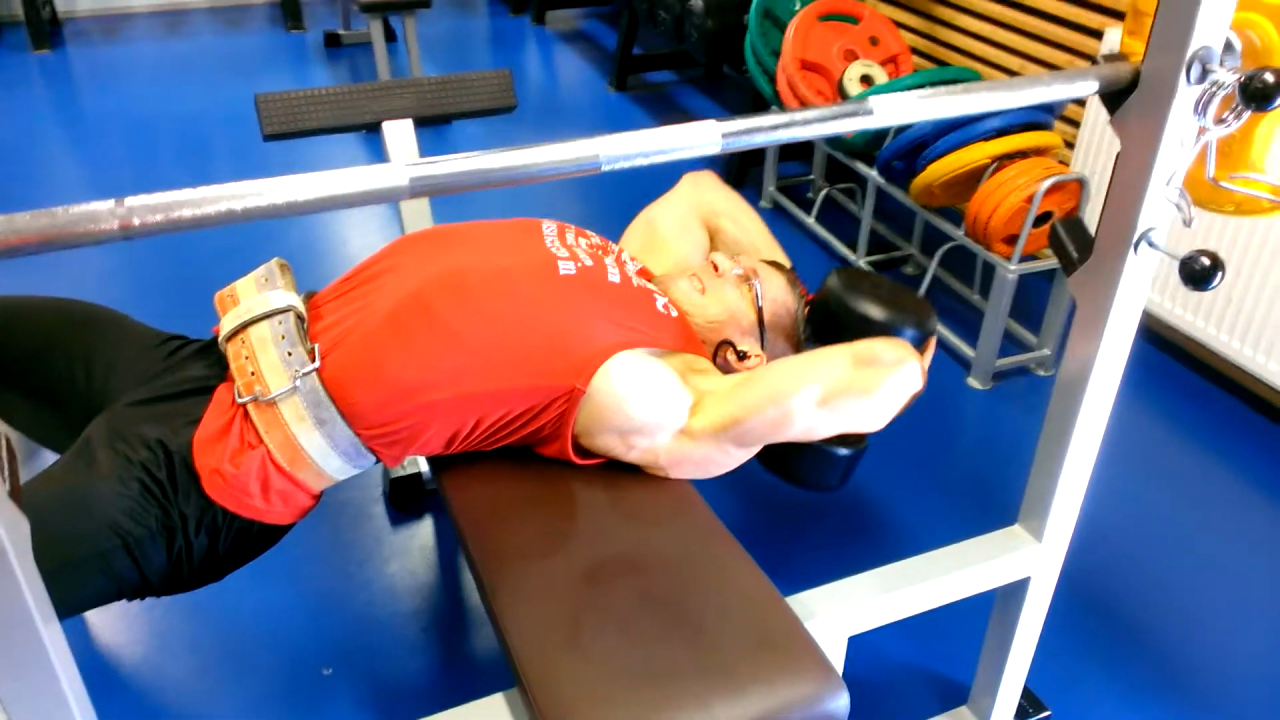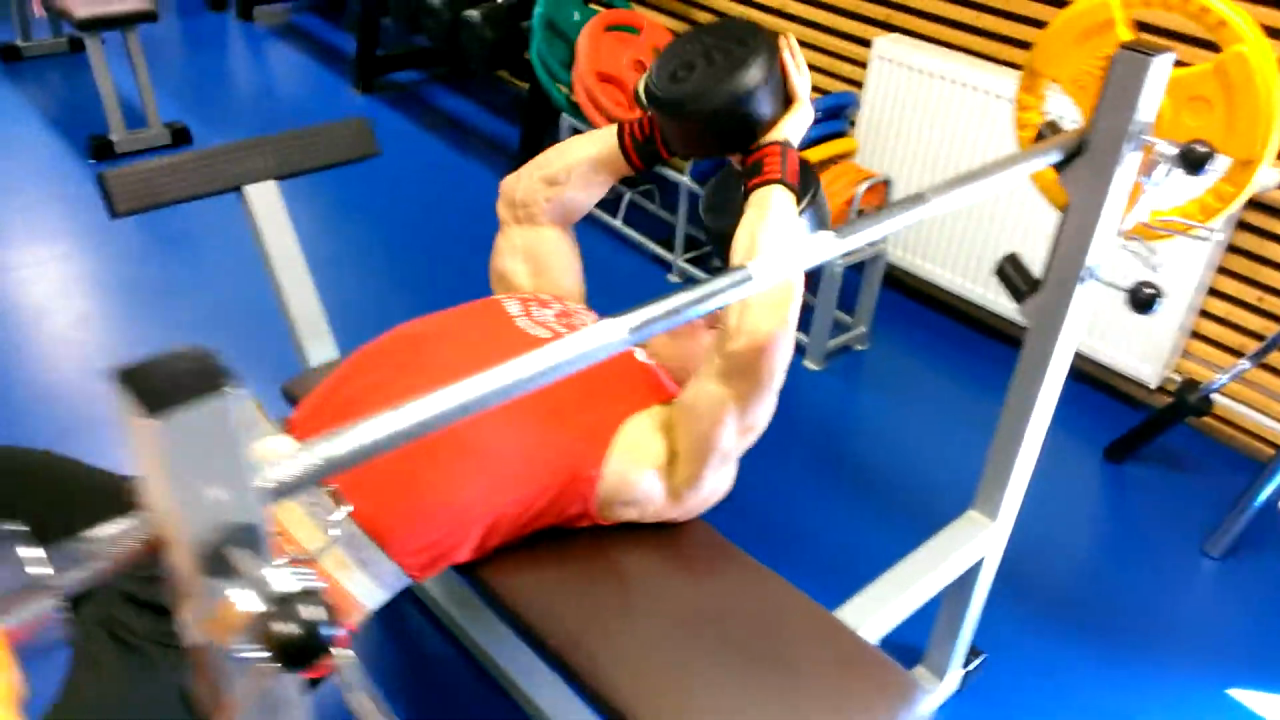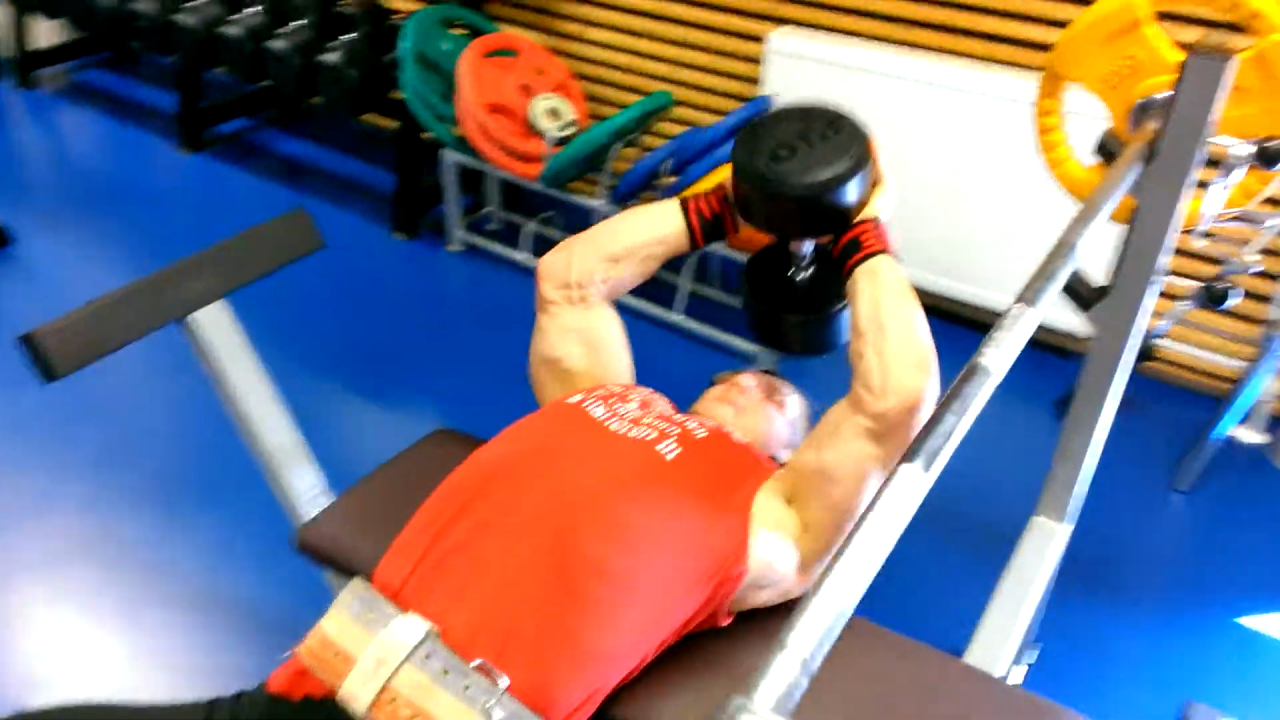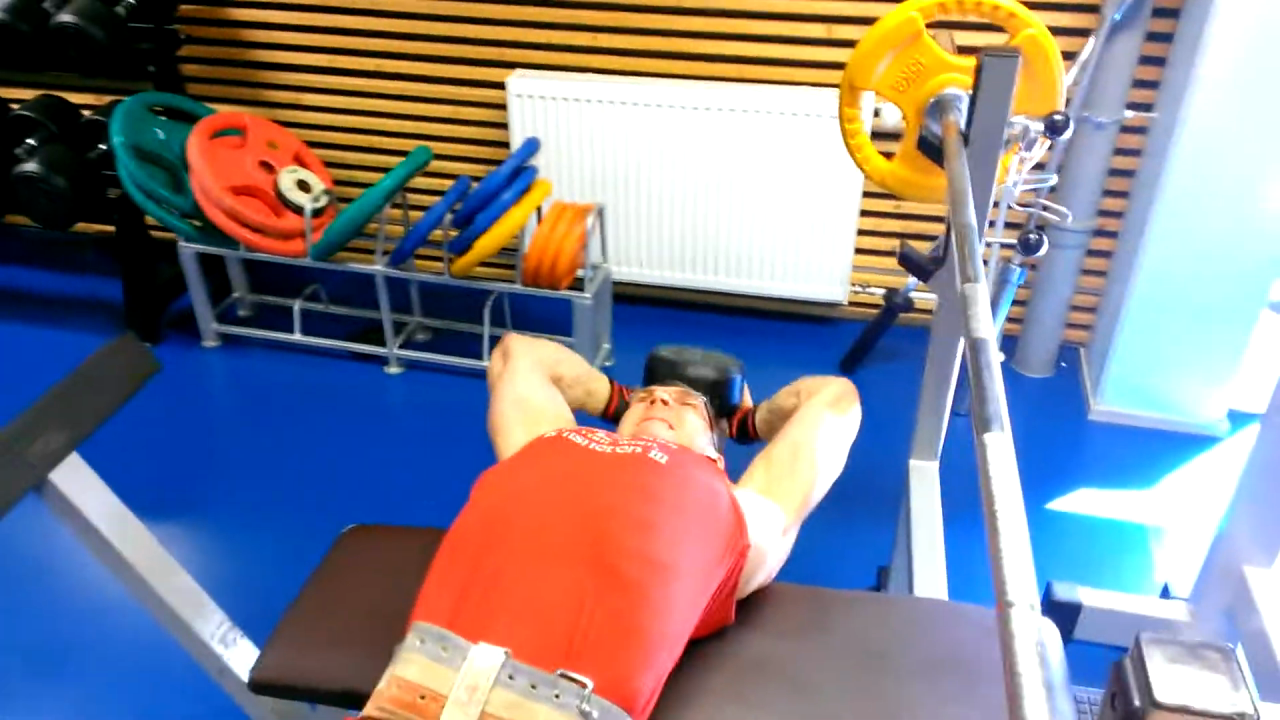
dt=1s
person 1, frame 1
left shoulder: (656, 398)
right shoulder: (649, 278)
left elbow: (883, 374)
right elbow: (701, 190)
left wrist: (847, 344)
right wrist: (803, 294)
person 1, frame 2
left shoulder: (669, 454)
right shoulder: (566, 322)
left elbow: (757, 342)
right elbow: (530, 197)
left wrist: (773, 163)
right wrist: (657, 134)
person 1, frame 3
left shoulder: (774, 515)
right shoulder: (603, 415)
left elbow: (900, 396)
right elbow: (570, 275)
left wrist: (865, 238)
right wrist: (717, 210)
person 1, frame 4
left shoulder: (734, 510)
right shoulder: (546, 451)
left elbow: (836, 397)
right elbow: (516, 354)
left wrist: (748, 419)
right wrist: (618, 399)
